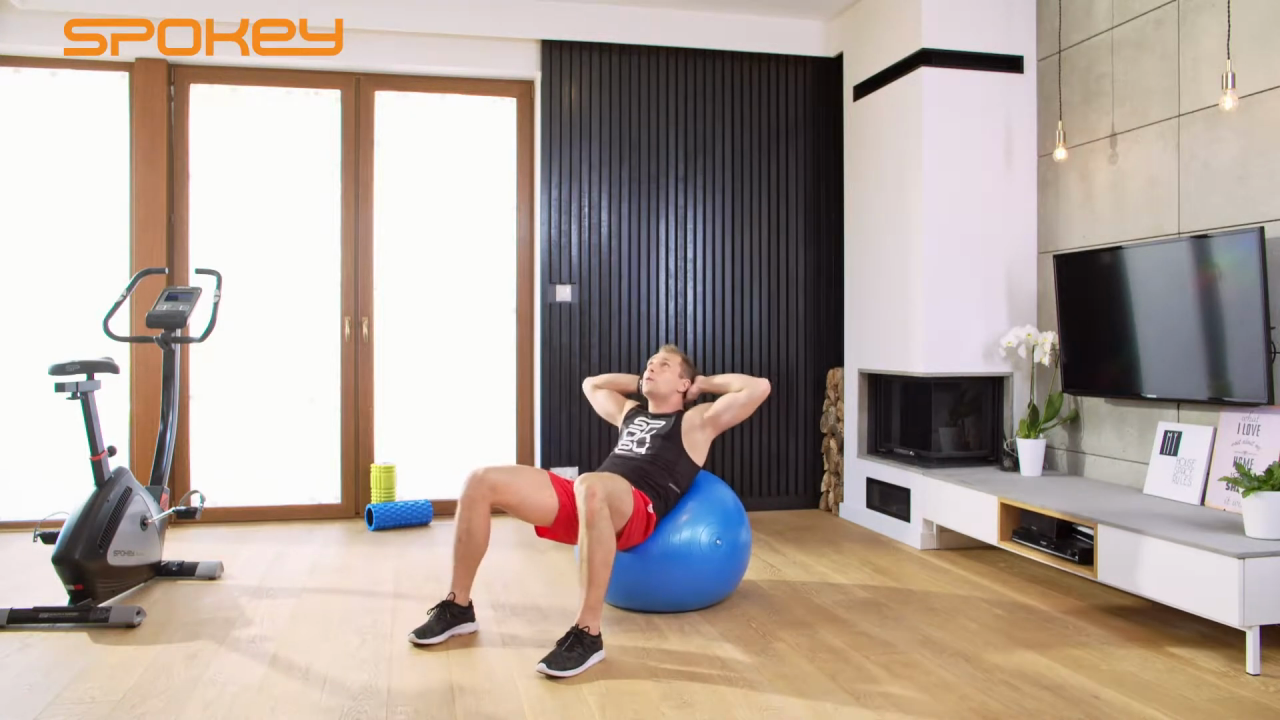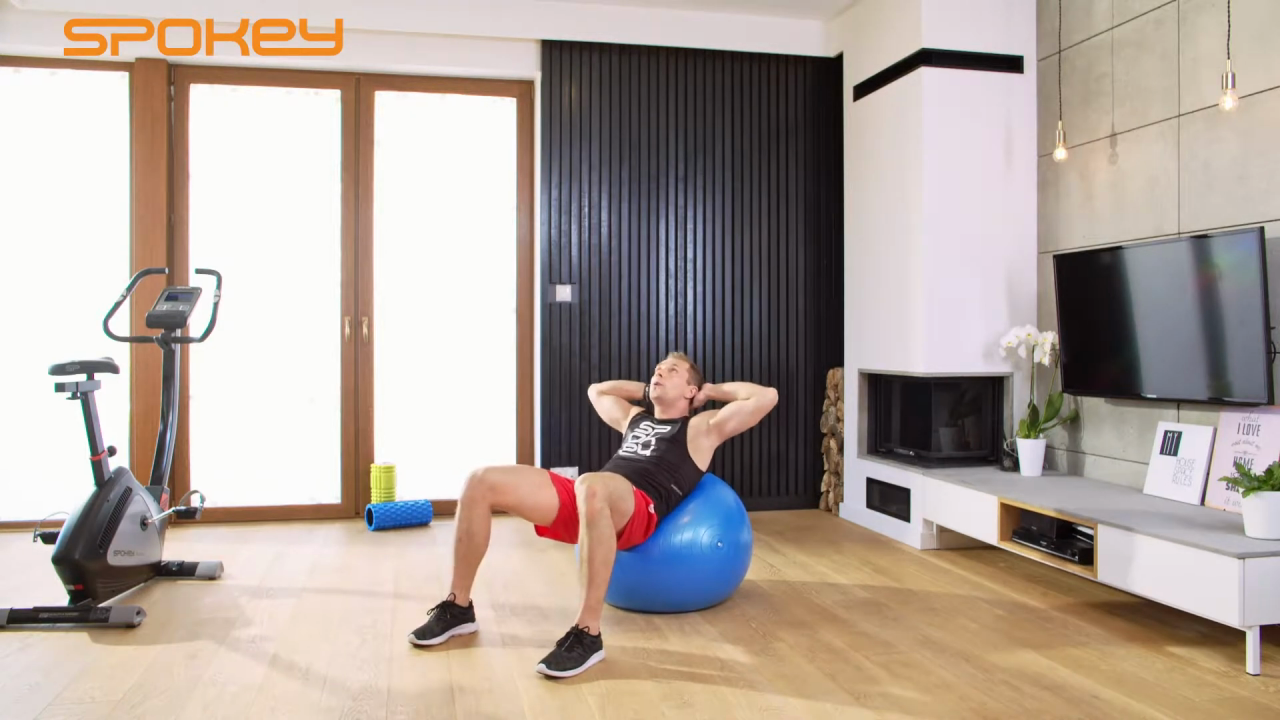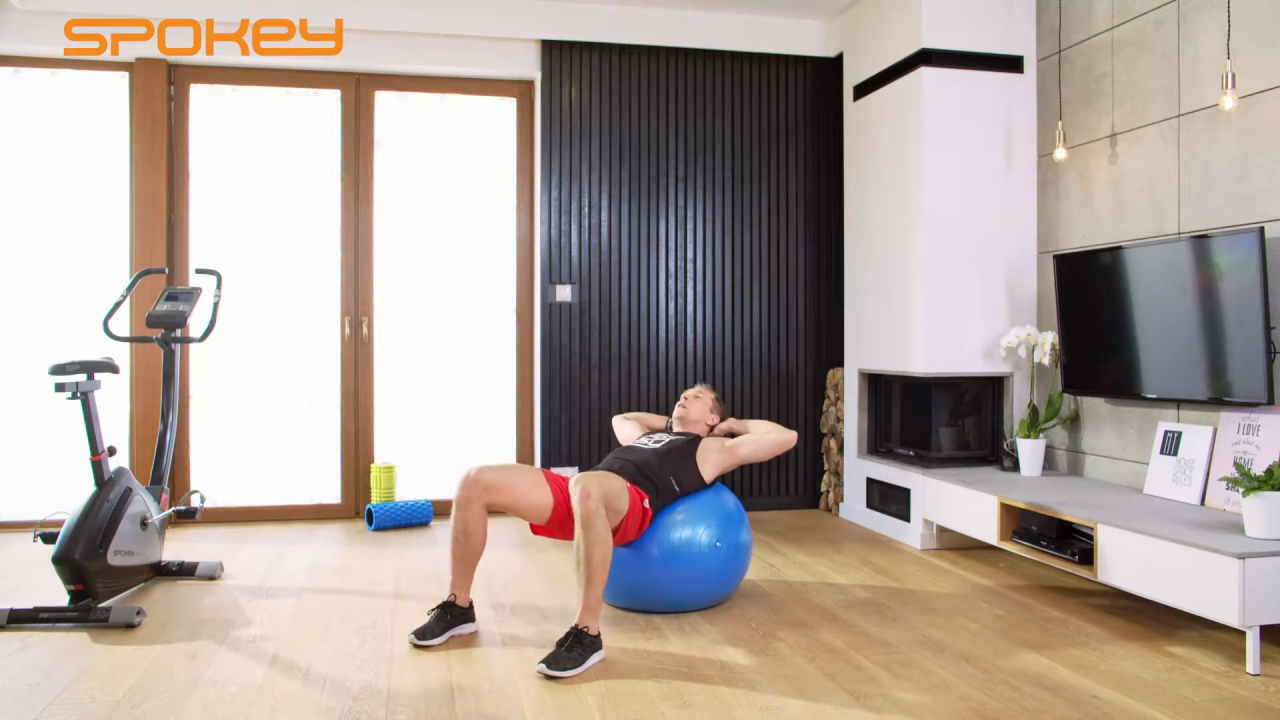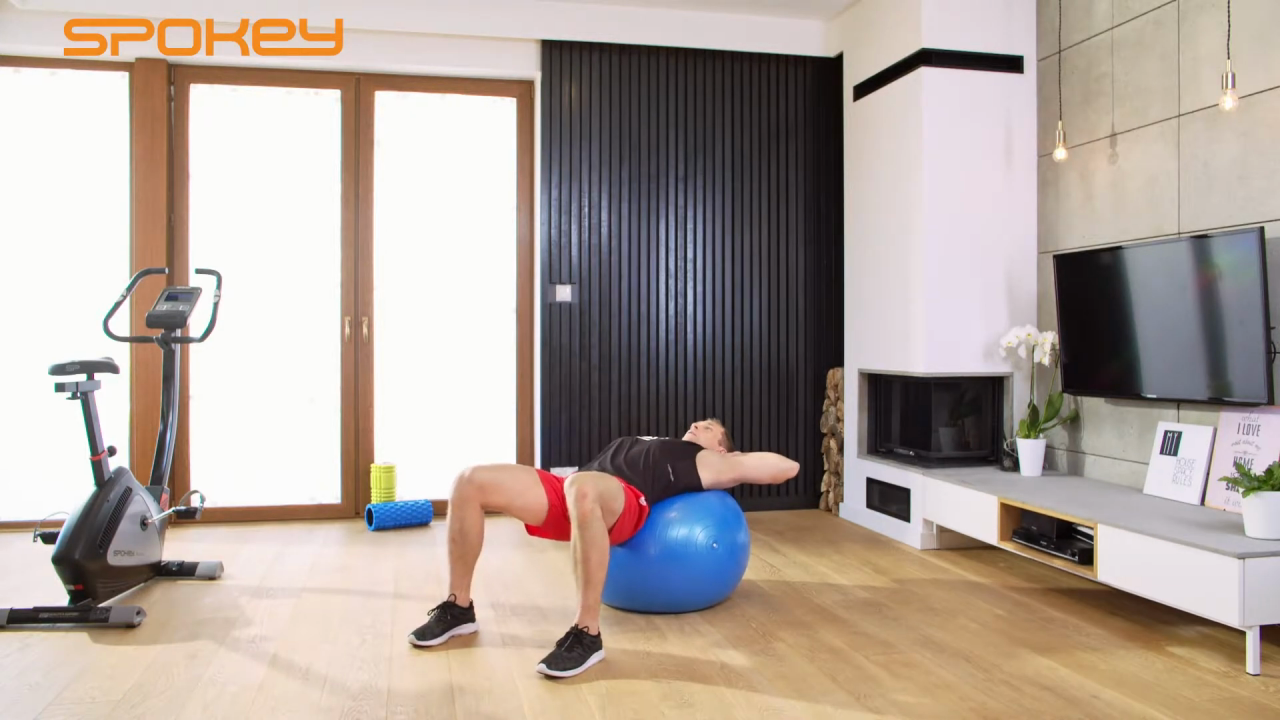
dt=0.5s
person 1, frame 1
left shoulder: (696, 422)
right shoulder: (630, 412)
left elbow: (758, 388)
right elbow: (592, 384)
left wrist: (706, 383)
right wrist: (640, 383)
left hip: (638, 509)
right hip: (587, 500)
left knee: (591, 488)
right knee: (482, 482)
left ankle: (588, 634)
right ankle: (458, 607)
person 1, frame 2
left shoulder: (701, 427)
right shoulder: (636, 418)
left elbow: (766, 396)
right elbow: (598, 390)
left wrist: (713, 390)
right wrist: (647, 390)
left hip: (639, 509)
right hip: (587, 499)
left knee: (592, 487)
right knee: (482, 481)
left ankle: (588, 634)
right ankle: (458, 607)
person 1, frame 3
left shoulder: (712, 451)
right shoulder: (649, 435)
left elbow: (786, 438)
right elbow: (620, 419)
left wrist: (734, 425)
right wrist: (669, 423)
left hip: (631, 503)
right hip: (579, 494)
left knee: (587, 490)
right knee: (476, 481)
left ankle: (587, 634)
right ankle: (459, 607)
person 1, frame 4
left shoulder: (711, 464)
right shoulder: (667, 447)
left elbow: (787, 467)
left wrist: (736, 453)
right wrist: (673, 443)
left hip: (625, 499)
right hip: (571, 492)
left knee: (582, 489)
right knee: (471, 482)
left ankle: (587, 634)
right ankle: (459, 607)
